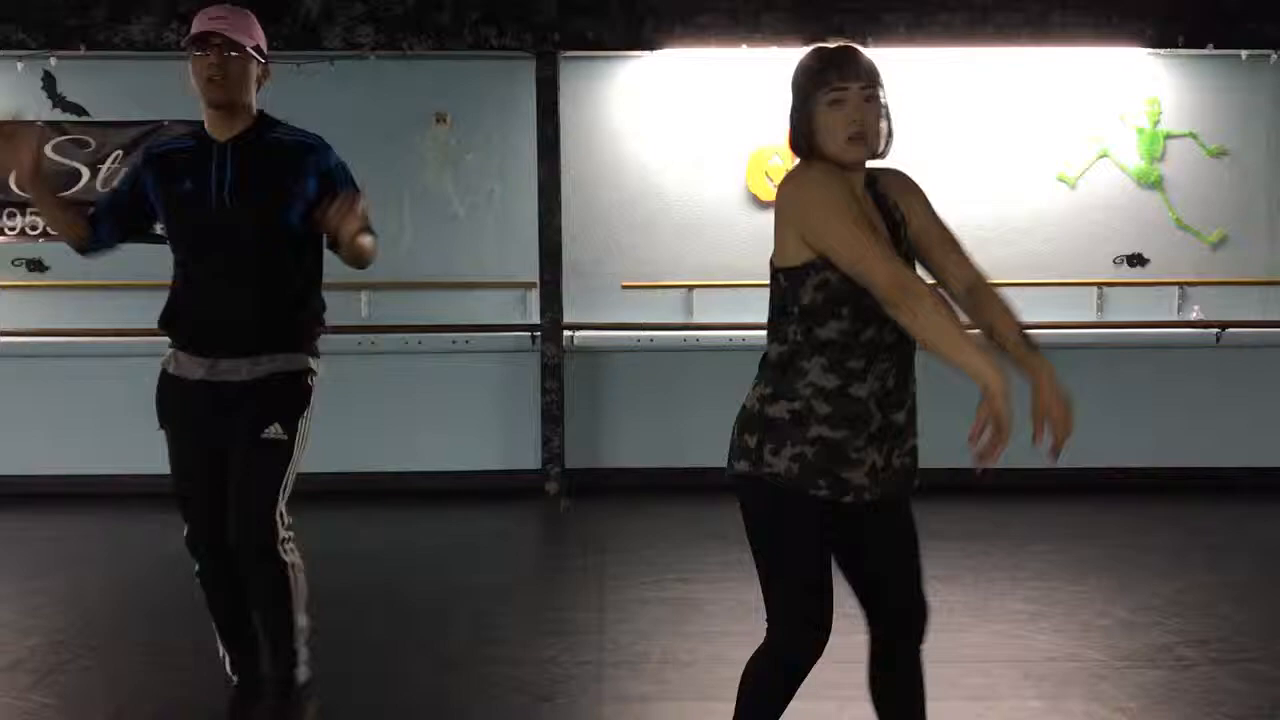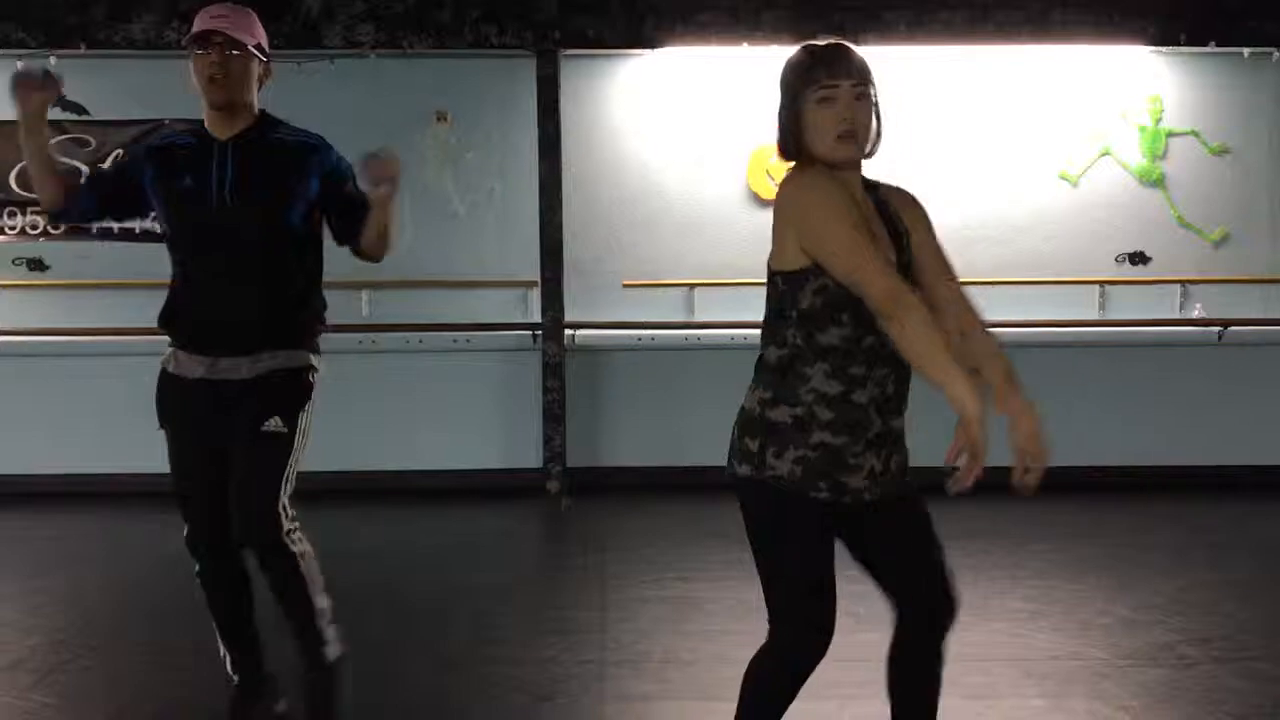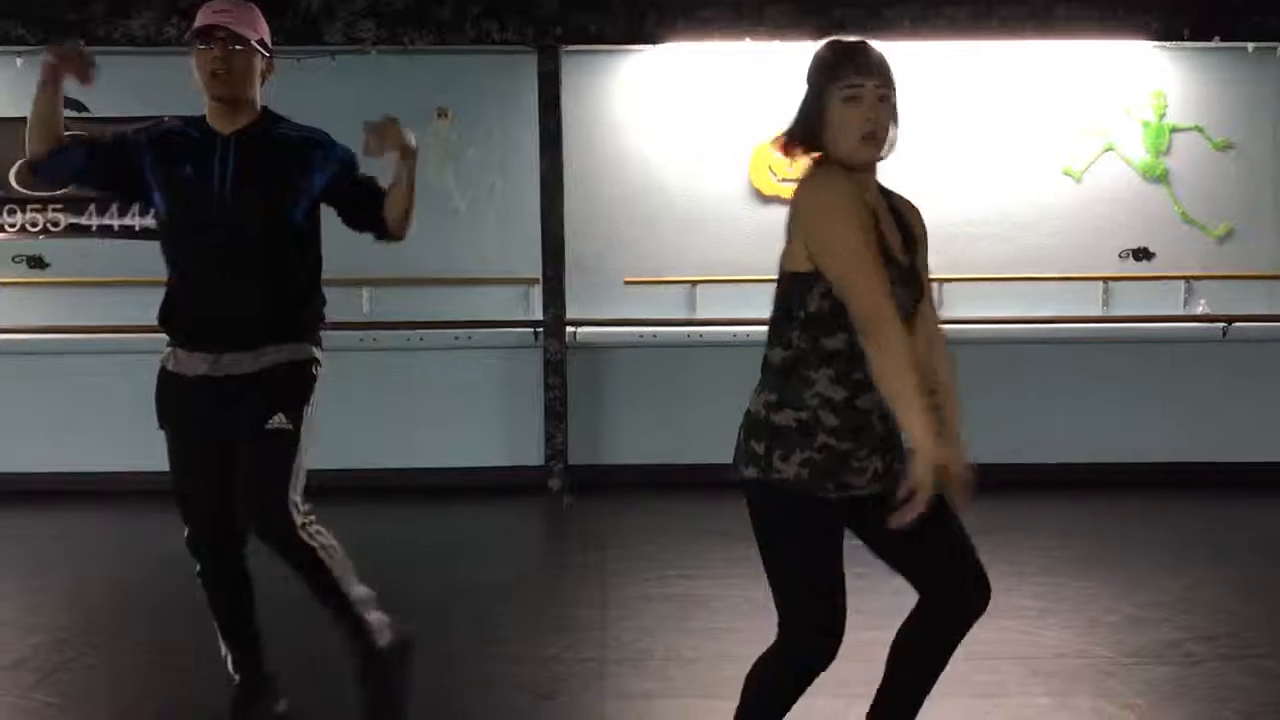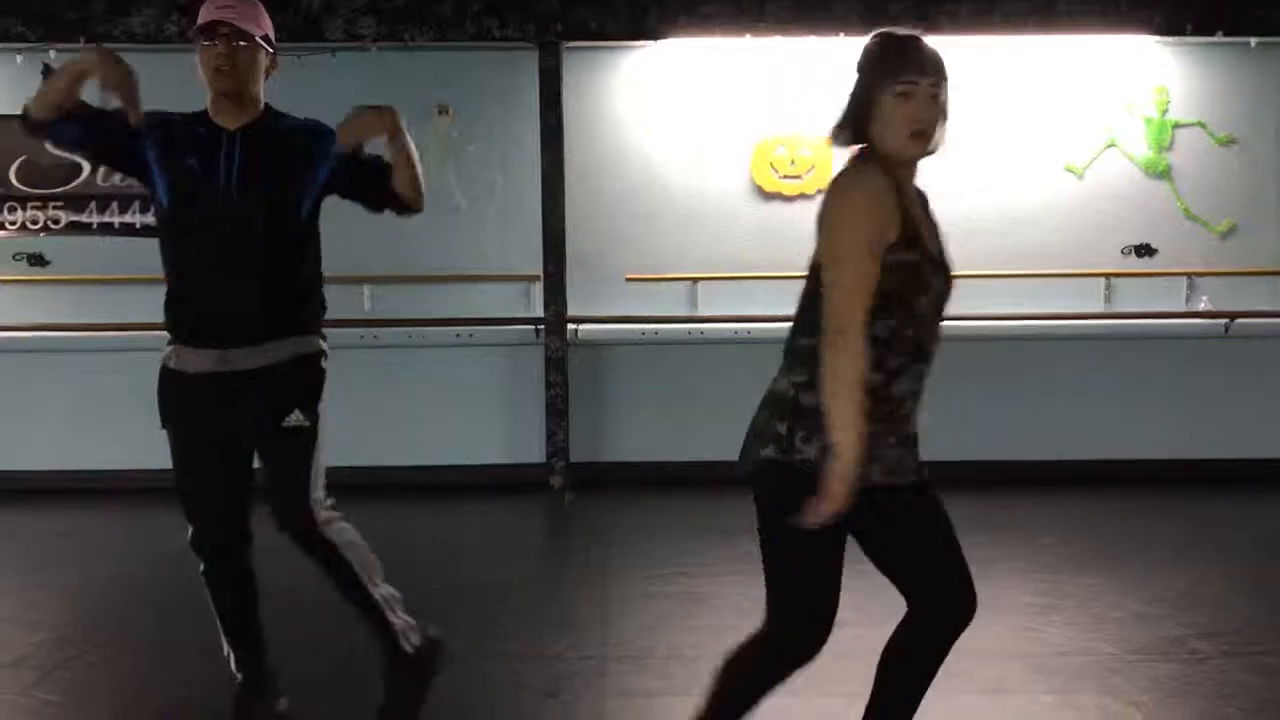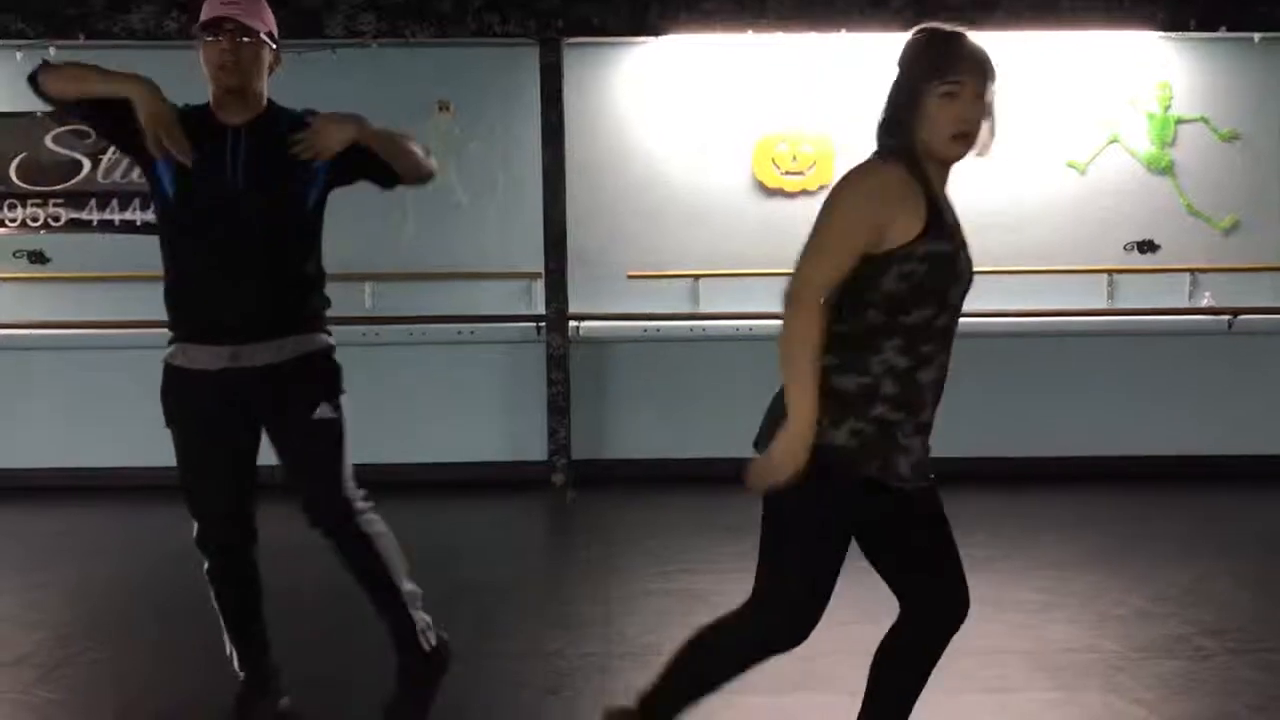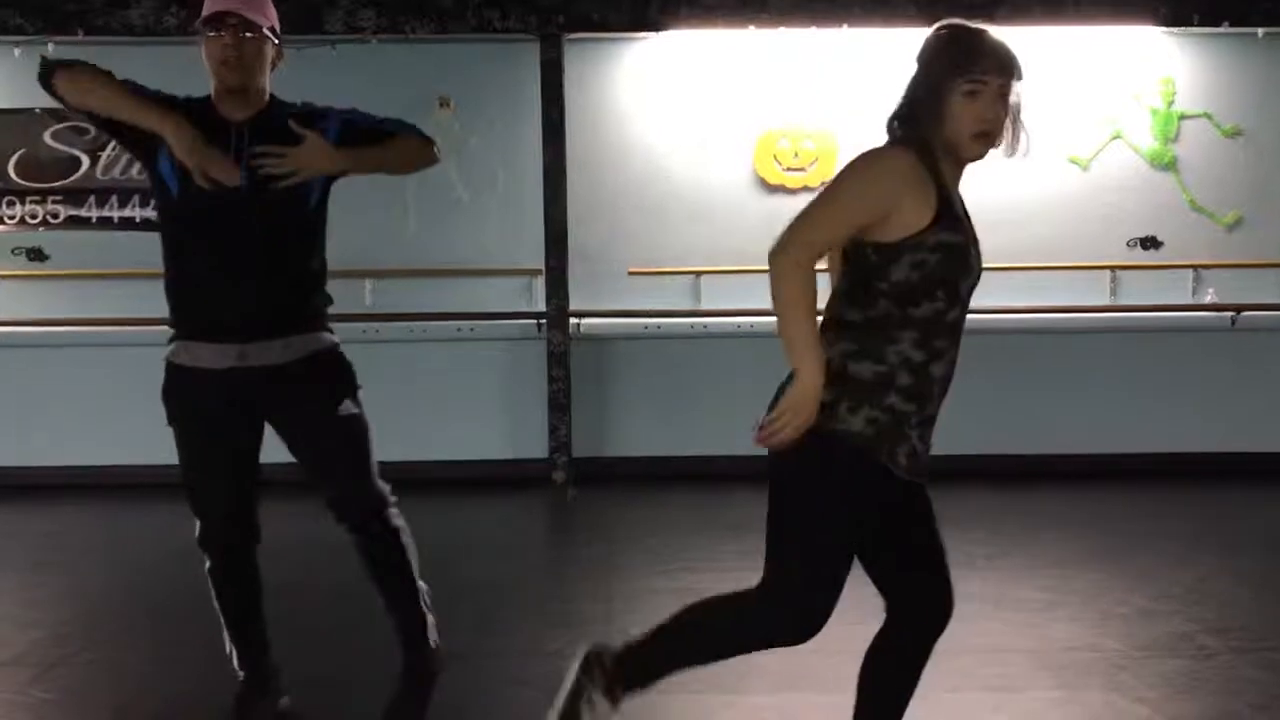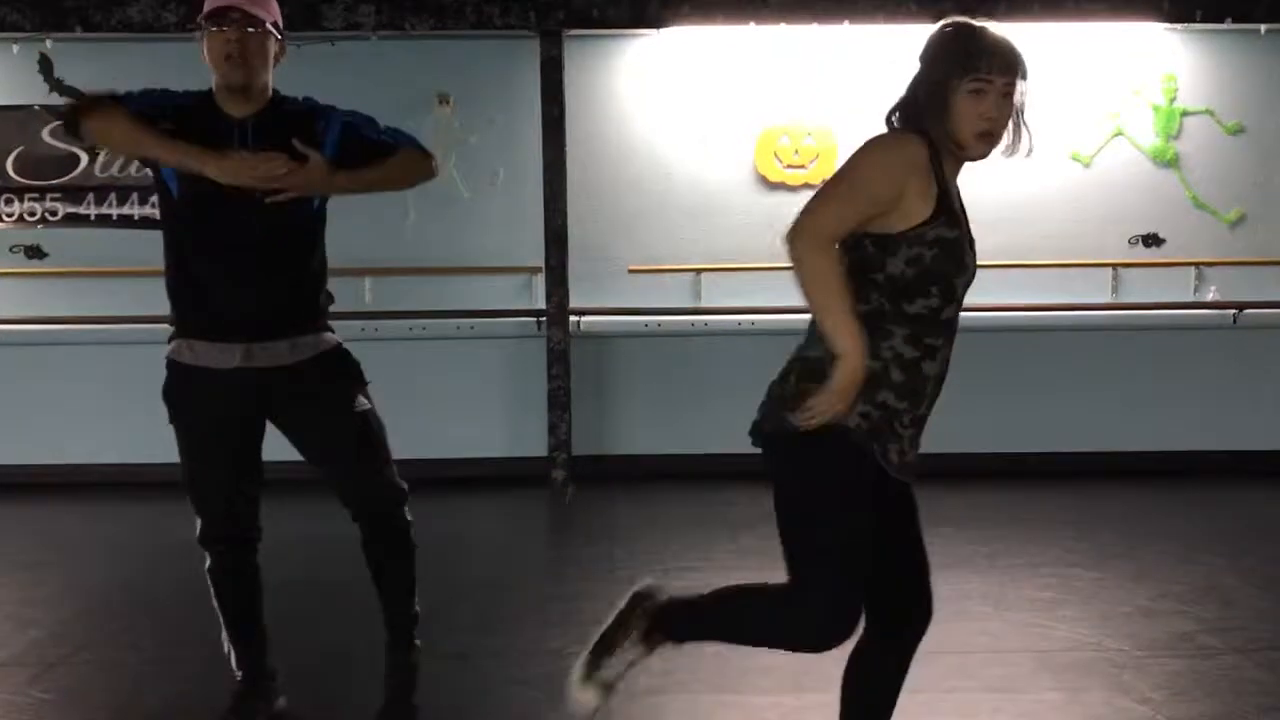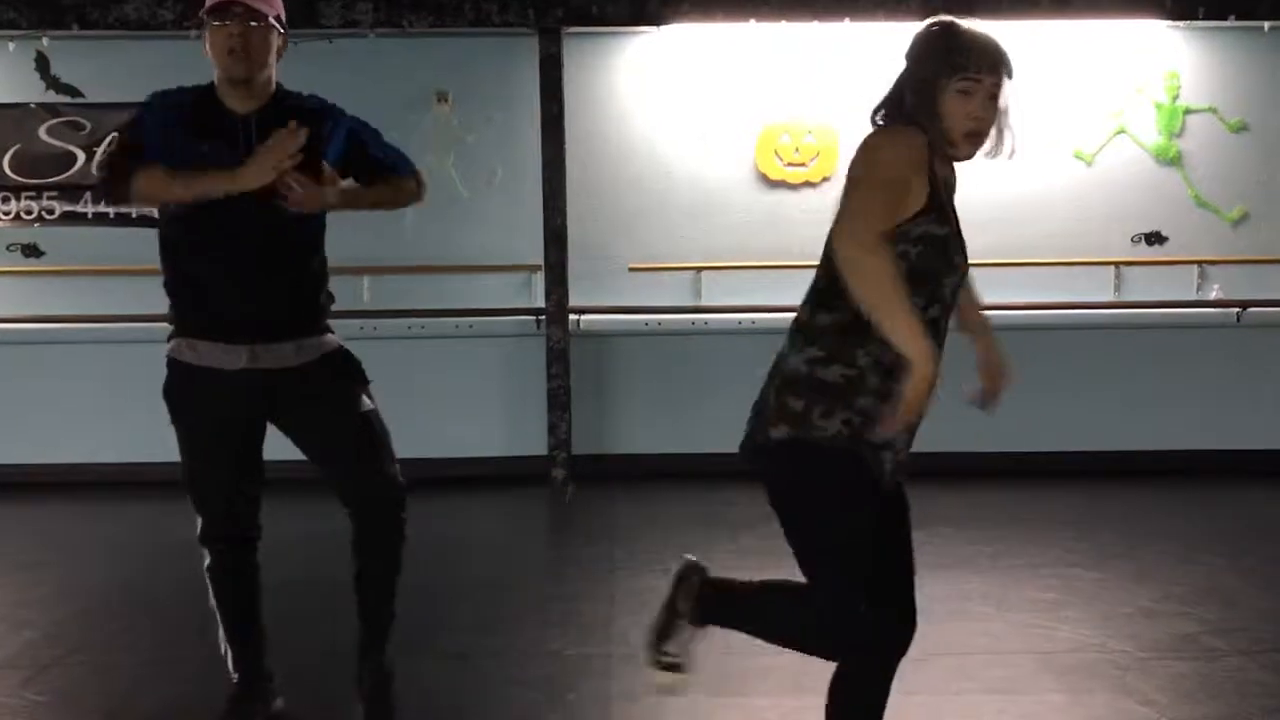
dt=0.1s
person 1, frame 1
left shoulder: (303, 156)
right shoulder: (164, 163)
left elbow: (358, 252)
right elbow: (87, 233)
left wrist: (351, 232)
left hip: (273, 367)
right hip: (189, 371)
left knee: (259, 526)
right knee: (207, 536)
person 1, frame 2
left shoulder: (307, 156)
right shoulder: (162, 158)
left elbow: (369, 246)
right elbow: (64, 205)
left wrist: (384, 196)
right wrist: (32, 121)
left hip: (274, 367)
right hip: (190, 372)
left knee: (263, 520)
right knee: (208, 537)
person 1, frame 3
left shoulder: (307, 150)
right shoulder: (157, 149)
left elbow: (390, 225)
right elbow: (45, 166)
left wrist: (401, 157)
right wrist: (53, 81)
left hip: (276, 361)
right hip: (190, 369)
left knee: (277, 513)
right knee: (209, 535)
left ankle: (379, 646)
person 1, frame 4
left shoulder: (311, 144)
right shoulder: (160, 139)
left elbow: (408, 200)
right elbow: (42, 121)
left wrist: (393, 131)
right wrist: (85, 66)
left hip: (283, 358)
right hip: (193, 366)
left knee: (302, 511)
right knee: (214, 533)
left ankle: (408, 646)
person 1, frame 5
left shoulder: (308, 133)
right shoulder: (164, 127)
left elbow: (419, 168)
right elbow: (51, 81)
left wrist: (357, 134)
right wrist: (138, 91)
left hip: (292, 352)
right hip: (198, 364)
left knee: (331, 503)
right knee: (220, 531)
left ankle: (420, 649)
person 1, frame 6
left shoulder: (313, 129)
right shoulder: (171, 125)
left elbow: (423, 150)
right elbow: (60, 77)
left wrist: (336, 160)
right wrist: (169, 124)
left hip: (298, 351)
right hip: (201, 362)
left knee: (360, 498)
right knee: (223, 530)
left ankle: (420, 651)
person 1, frame 7
left shoulder: (317, 124)
right shoulder: (168, 115)
left elbow: (418, 161)
right elbow: (84, 118)
left wrist: (330, 182)
right wrist: (210, 162)
left hip: (302, 348)
right hip: (203, 361)
left knee: (379, 495)
right knee: (224, 530)
left ankle: (403, 654)
person 1, frame 8
left shoulder: (323, 124)
right shoulder: (172, 116)
left elbow: (407, 183)
right elbow: (120, 182)
left wrist: (339, 199)
right wrist: (242, 176)
left hip: (305, 350)
right hip: (206, 361)
left knee: (379, 494)
right knee: (225, 530)
left ankle: (373, 662)
person 2, frame 1
left shoulder: (897, 194)
right shoulder: (808, 188)
left elbow: (968, 287)
right elbow: (900, 291)
left wrist: (1039, 372)
right wrist: (989, 381)
left hip: (875, 459)
right hip: (786, 459)
left knee: (902, 620)
right knee: (800, 632)
person 2, frame 2
left shoulder: (895, 205)
right shoulder: (806, 192)
left elbow: (954, 313)
right elbow: (893, 303)
left wrist: (1017, 407)
right wrist: (969, 407)
left hip: (870, 460)
right hip: (786, 461)
left knee: (931, 606)
right knee: (803, 633)
person 2, frame 3
left shoulder: (901, 214)
right shoulder: (826, 199)
left elbow: (923, 335)
right elbow: (875, 321)
left wrist: (952, 442)
right wrist: (926, 442)
left hip: (871, 456)
right hip: (792, 461)
left knee: (961, 591)
right knee: (811, 637)
person 2, frame 4
left shoulder: (911, 203)
right shoulder: (865, 189)
right elbow: (841, 326)
right wrist: (846, 449)
left hip: (882, 452)
right hip: (808, 448)
left knee: (947, 601)
right knee: (797, 628)
person 2, frame 5
left shoulder: (931, 191)
right shoulder: (885, 181)
right elbow: (805, 294)
right wrist: (802, 423)
left hip: (891, 450)
right hip: (836, 440)
left knee: (940, 605)
right knee: (784, 615)
person 2, frame 6
left shoulder: (940, 184)
right shoulder: (894, 170)
right elbow: (790, 257)
right wrist: (812, 374)
left hip: (886, 442)
right hip: (840, 430)
left knee: (924, 606)
right knee: (793, 607)
person 2, frame 7
left shoulder: (938, 178)
right shoulder: (901, 159)
right elbow: (807, 236)
right wrist: (853, 349)
left hip: (876, 440)
right hip: (825, 431)
left knee: (902, 612)
right knee: (823, 618)
right ankle: (652, 617)
person 2, frame 8
left shoulder: (936, 172)
right shoulder: (897, 148)
left elbow: (941, 268)
right elbow: (854, 239)
left wrist: (985, 340)
right wrist: (918, 352)
left hip: (866, 440)
right hip: (817, 427)
left knee: (889, 627)
right knee: (853, 623)
right ankle: (702, 597)
